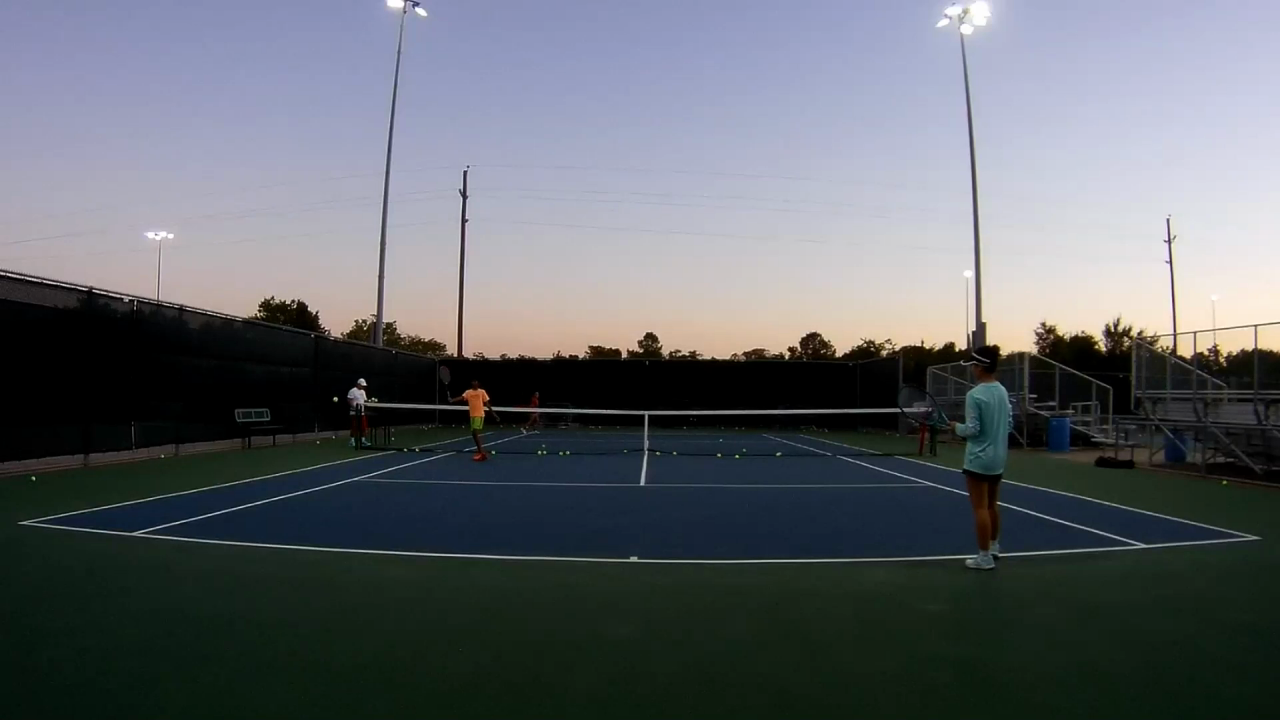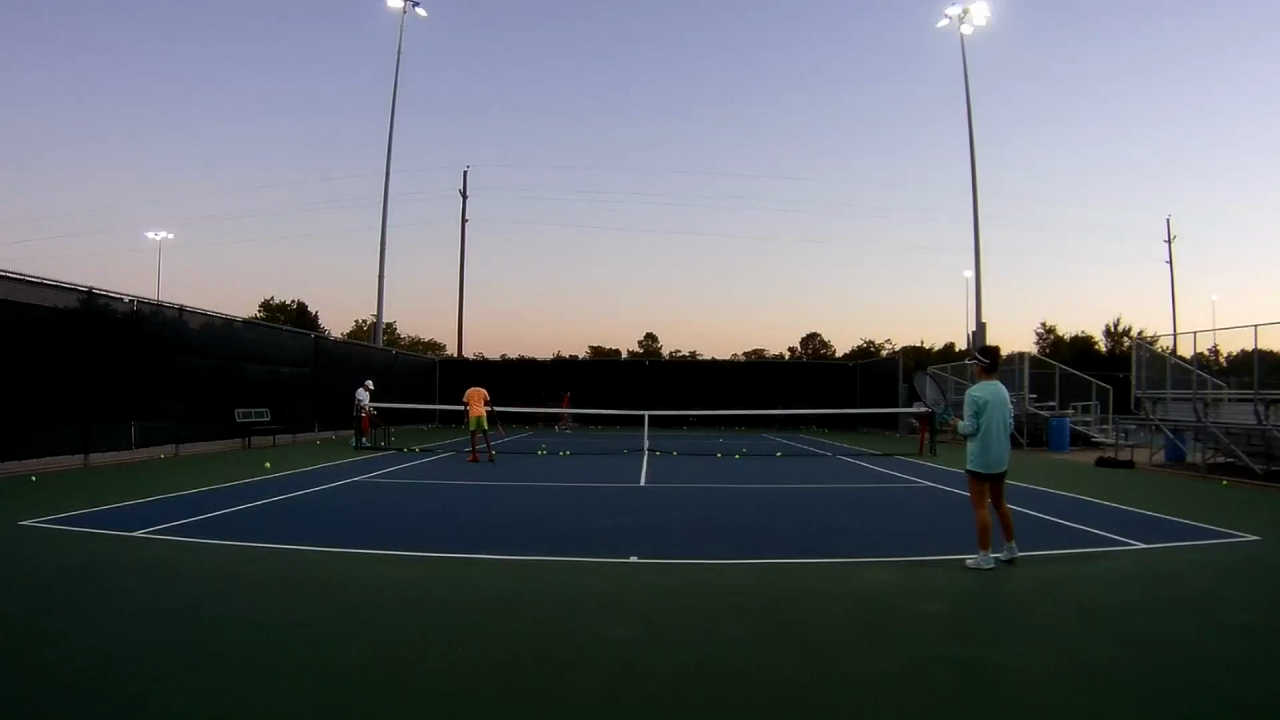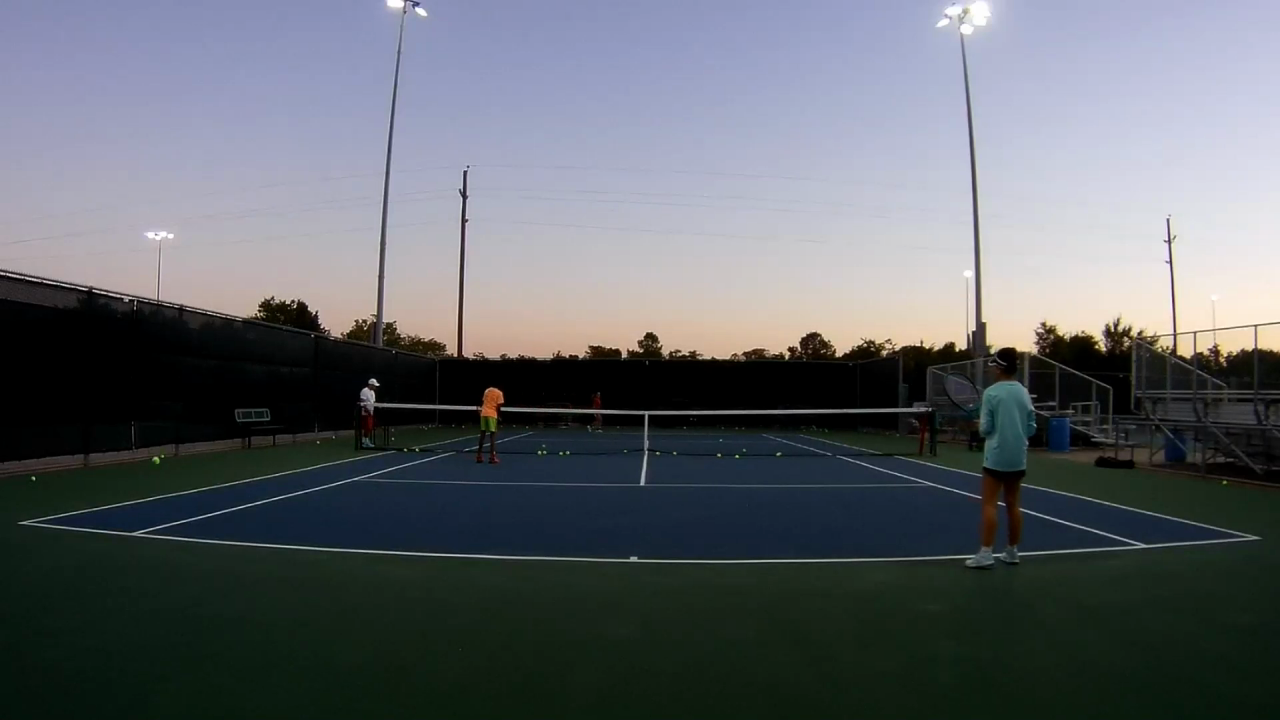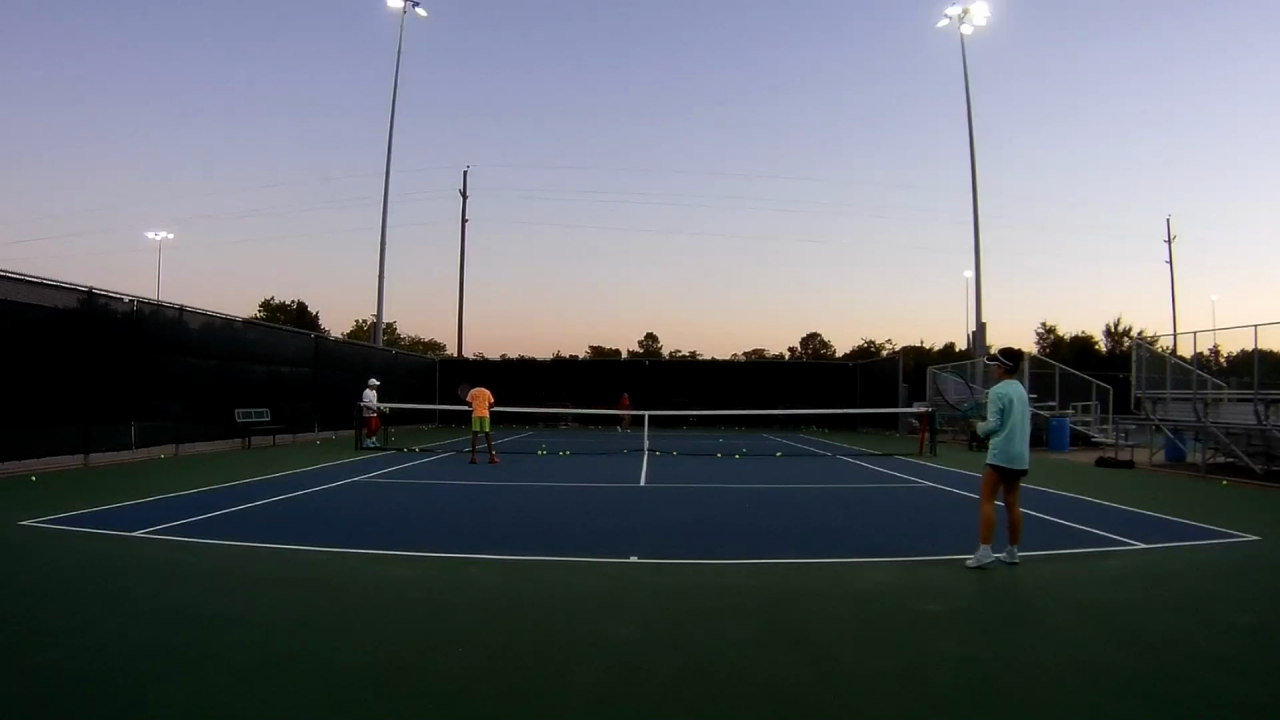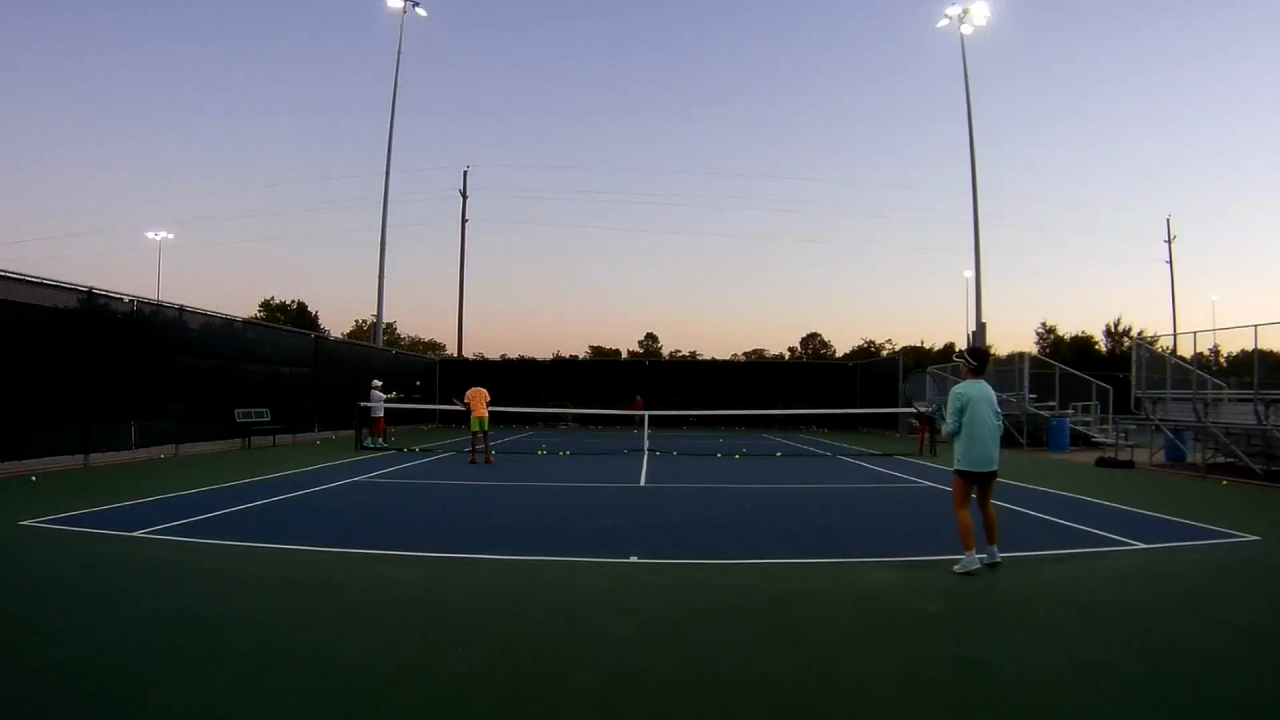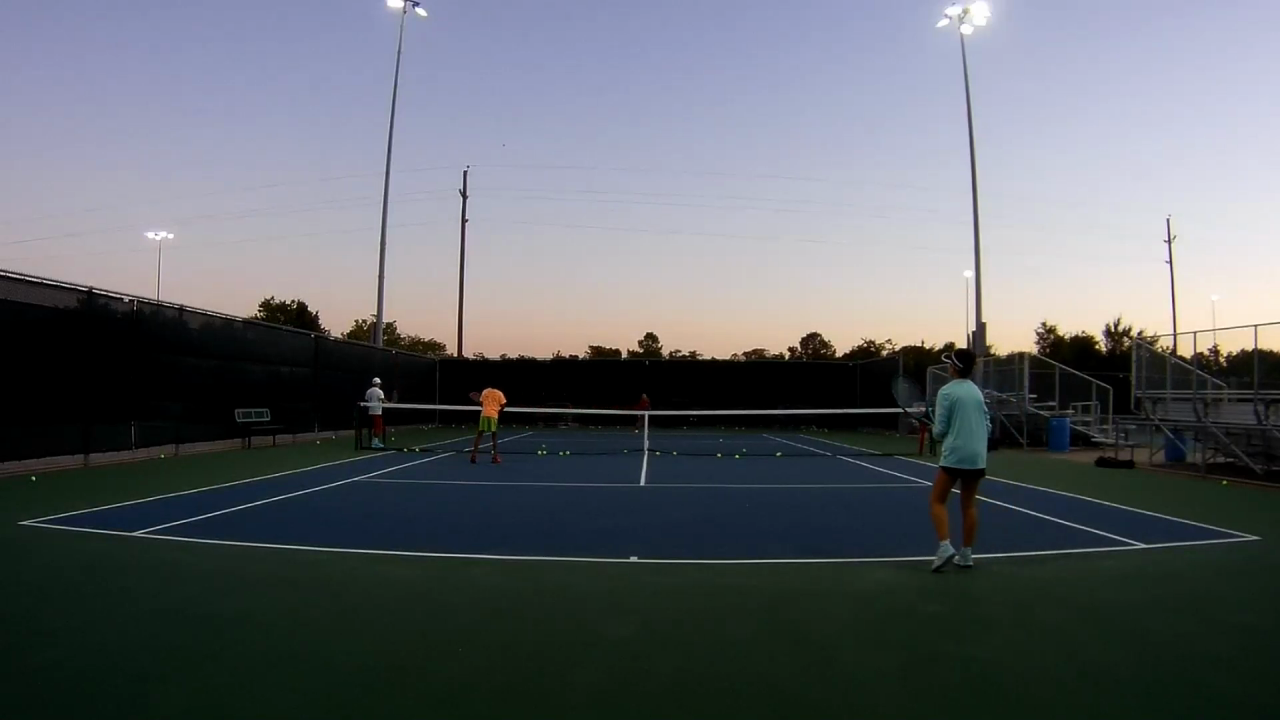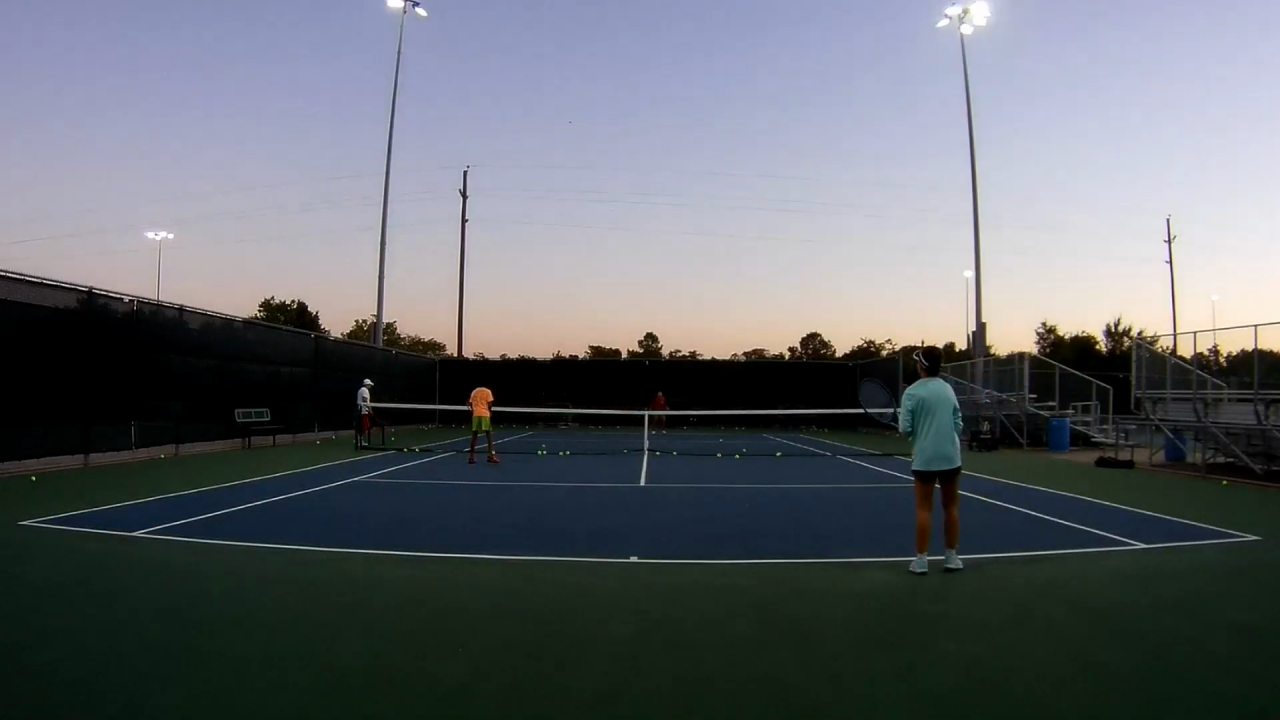
dt=0.7s
person 1, frame 1
left shoulder: (975, 395)
right shoulder: (1002, 391)
left elbow: (972, 430)
right elbow: (1009, 424)
left wrist: (956, 427)
left hip: (979, 458)
right hip: (998, 457)
left knee: (980, 508)
right knee: (992, 505)
left ankle: (985, 557)
right ankle: (993, 546)
person 1, frame 2
left shoulder: (974, 393)
right shoulder: (1003, 391)
left elbow: (970, 428)
right elbow: (1009, 424)
left wrist: (958, 424)
left hip: (980, 458)
right hip: (1001, 457)
left knee: (980, 508)
right knee: (1000, 504)
left ankle: (984, 557)
right ankle: (1010, 548)
person 1, frame 3
left shoulder: (991, 393)
right shoulder: (1024, 393)
left elbow: (985, 427)
right elbow: (1032, 427)
left wrist: (979, 426)
left hip: (996, 456)
right hip: (1018, 457)
left knee: (989, 505)
right knee: (1013, 505)
left ankle: (985, 553)
right ankle: (1012, 551)
person 1, frame 4
left shoulder: (998, 391)
right shoulder: (1021, 390)
left elbow: (993, 425)
left wrist: (979, 427)
left hip: (1001, 454)
right hip: (1020, 455)
left knee: (987, 502)
right knee: (1012, 503)
left ankle: (985, 551)
right ankle: (1012, 551)
person 1, frame 5
left shoulder: (959, 391)
right shoulder: (990, 392)
left elbow: (952, 427)
right elbow: (999, 426)
left wrist: (944, 429)
left hip: (968, 458)
right hip: (990, 458)
left knee: (961, 507)
right knee: (986, 506)
left ankle: (970, 558)
right ankle: (992, 551)
person 1, frame 6
left shoulder: (947, 391)
right shoulder: (977, 391)
left elbow: (941, 429)
right elbow: (987, 426)
left wrist: (934, 431)
left hip: (955, 455)
right hip: (977, 456)
left knee: (937, 502)
right knee: (969, 505)
left ankle: (945, 546)
right ankle: (966, 554)
person 1, frame 7
left shoulder: (912, 392)
right shoulder: (948, 390)
left elbow: (905, 428)
right elbow: (958, 425)
left hip: (925, 458)
right hip: (950, 456)
left knee: (924, 509)
right knee: (951, 507)
left ankle: (921, 559)
right ankle: (952, 555)
